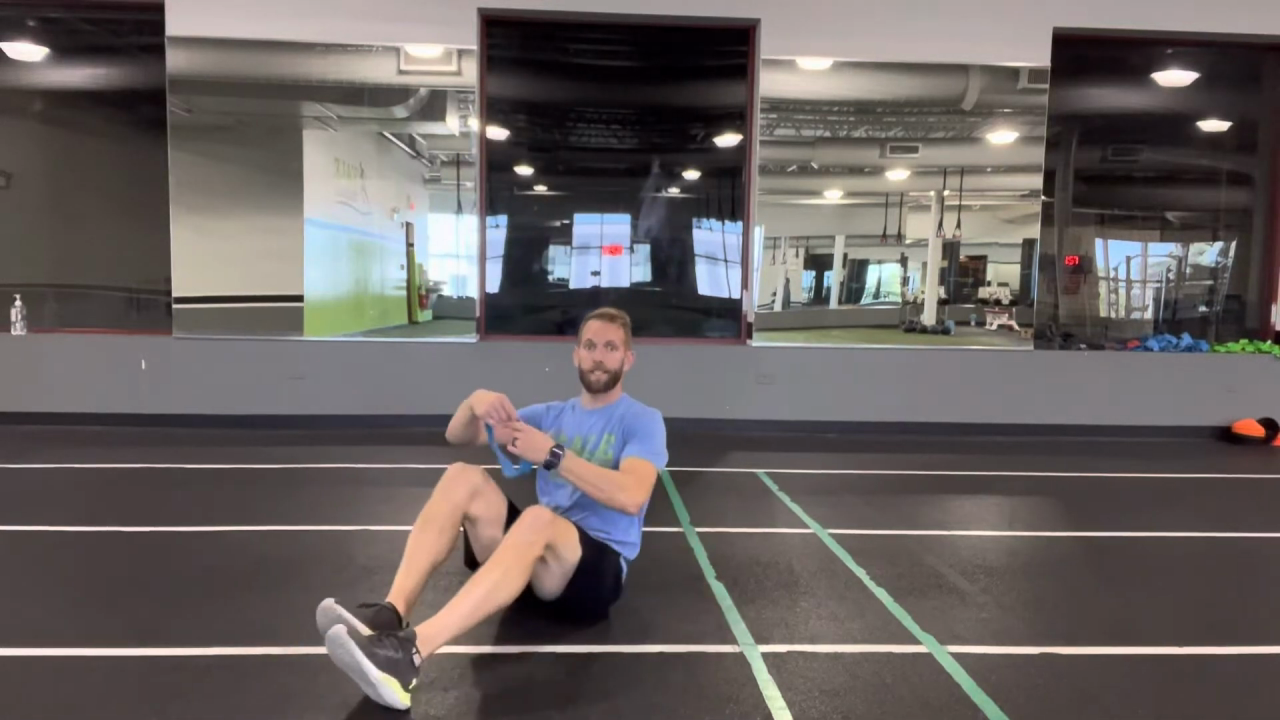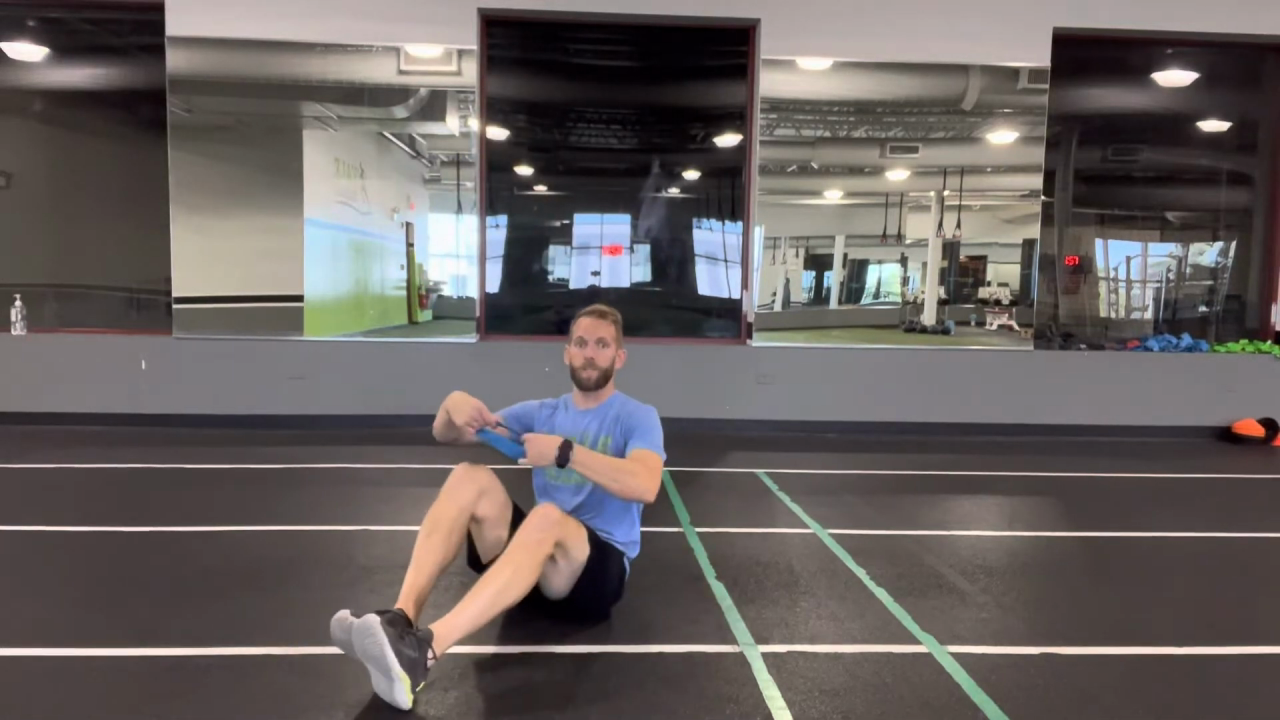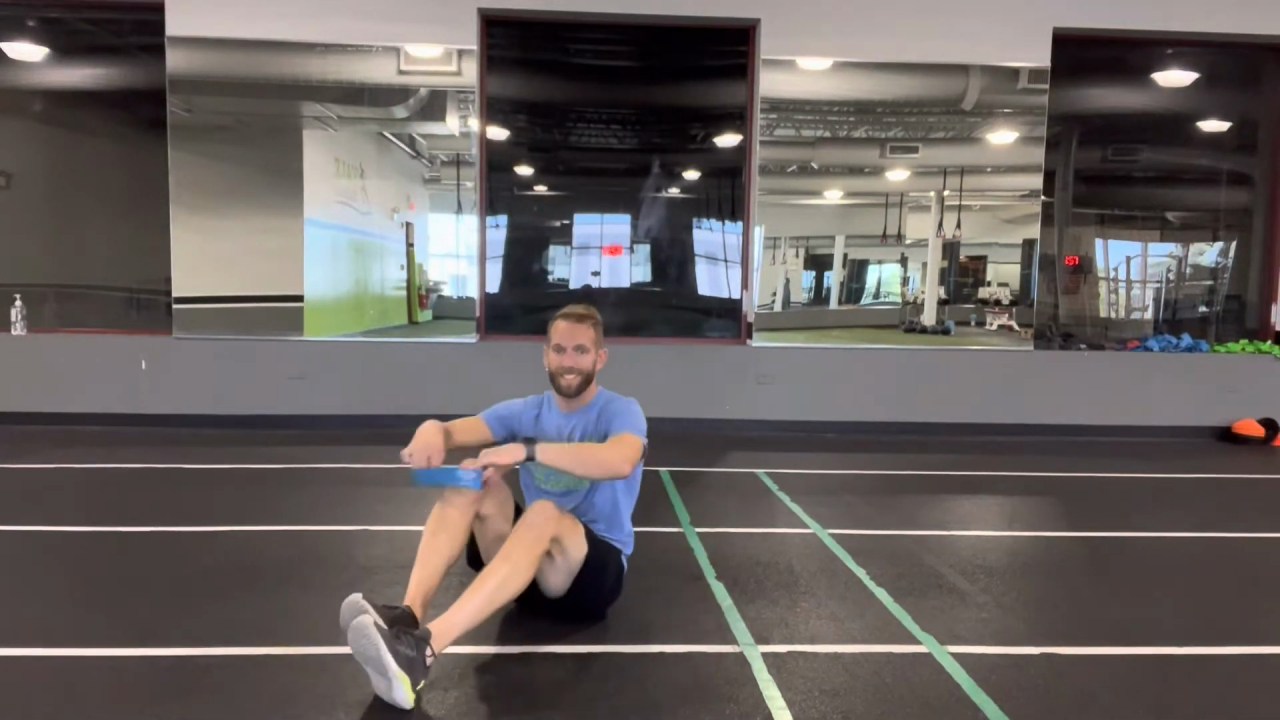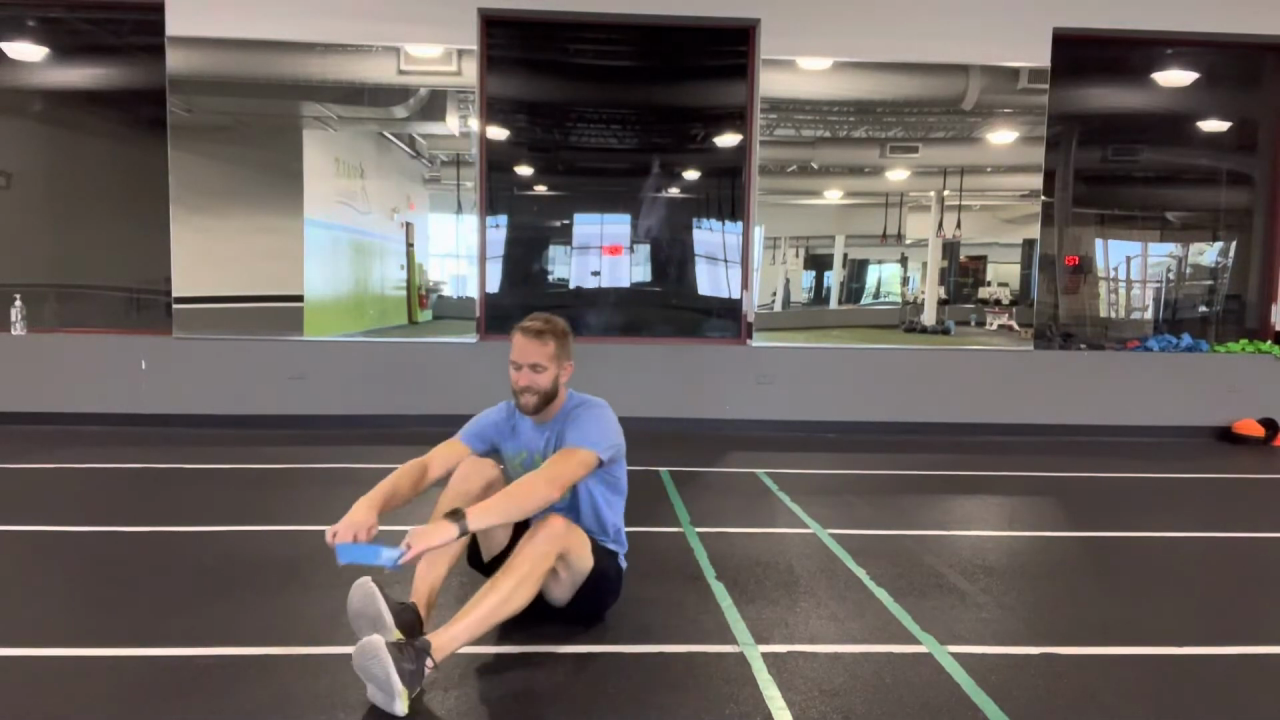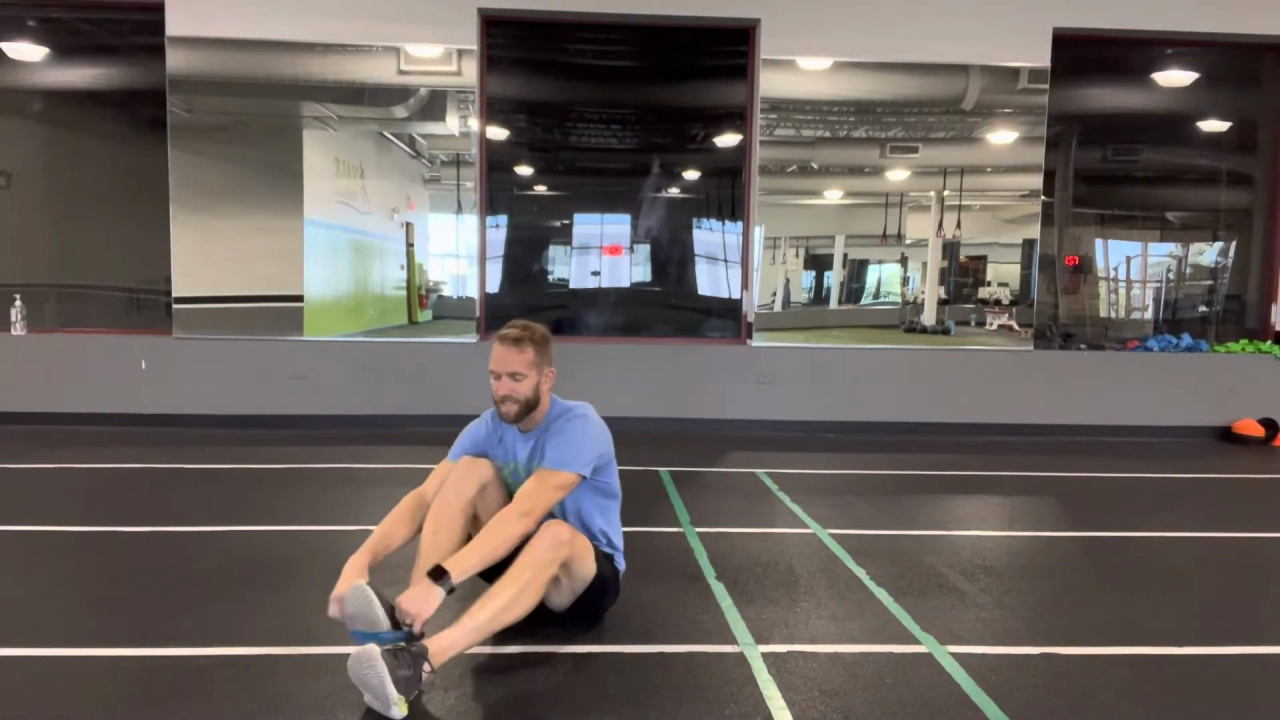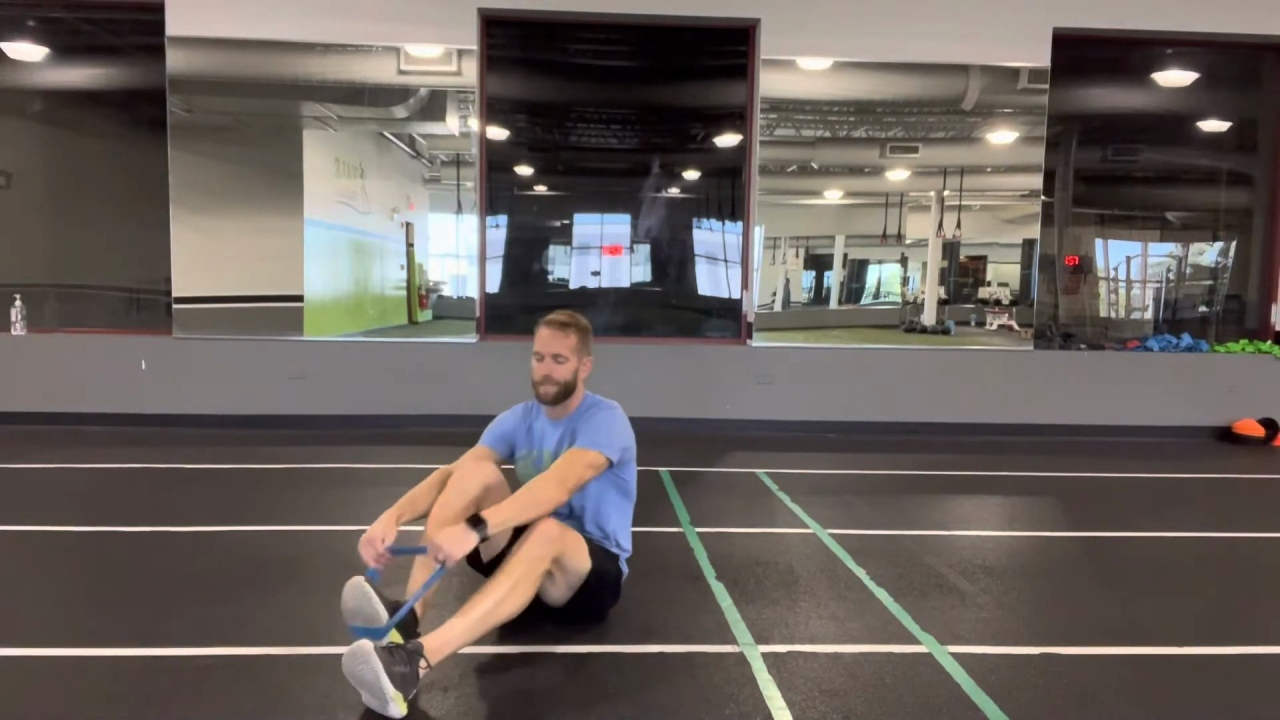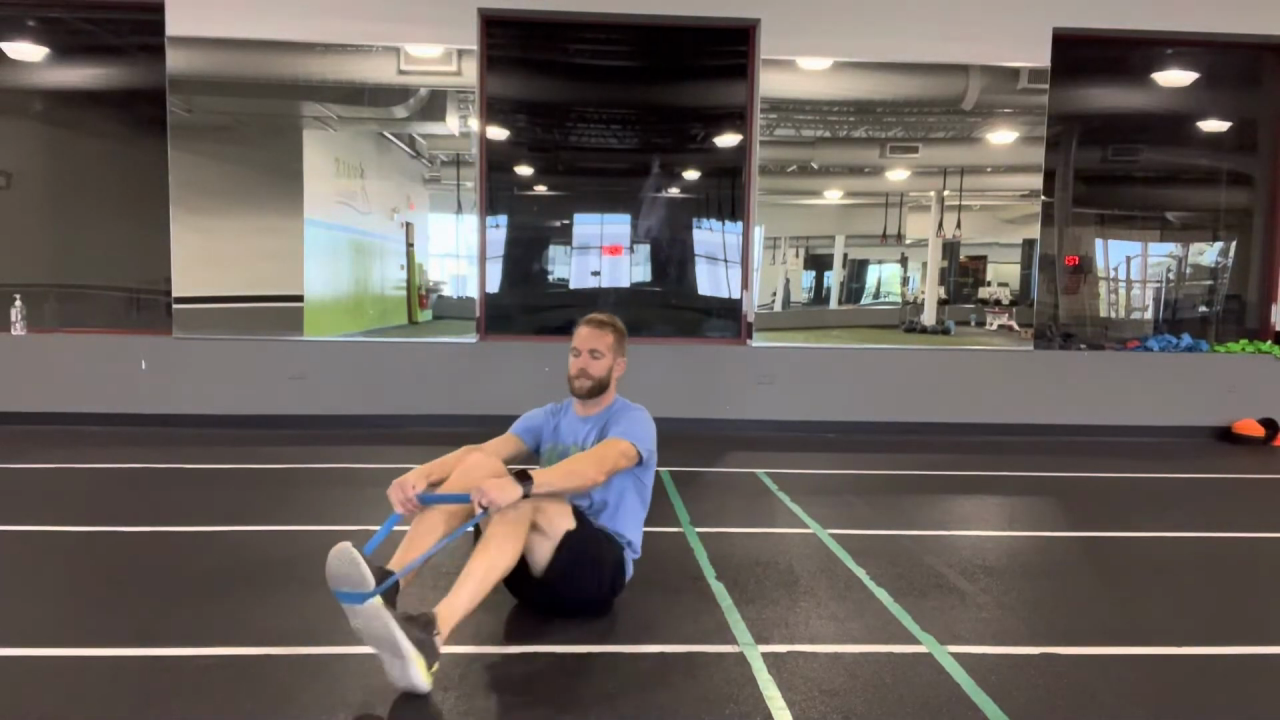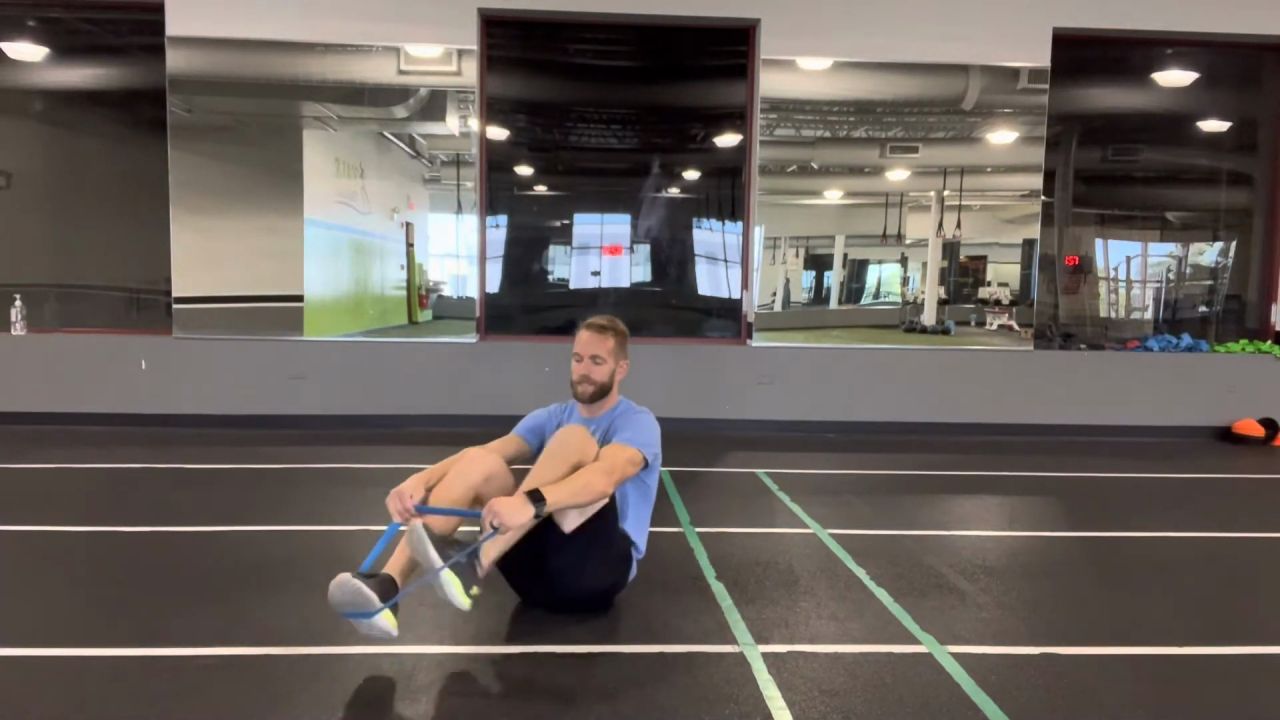
dt=0.3s
person 1, frame 1
left shoulder: (643, 421)
right shoulder: (551, 415)
left elbow: (631, 497)
right elbow: (458, 436)
left wrist: (553, 455)
right wrist: (476, 402)
left hip: (597, 568)
right hip: (530, 556)
left knee: (538, 519)
right knee: (464, 477)
left ankle: (410, 651)
right ankle: (390, 614)
person 1, frame 2
left shoulder: (637, 417)
right shoulder: (541, 413)
left elbow: (646, 486)
right elbow: (446, 435)
left wrist: (565, 453)
right wrist: (454, 403)
left hip: (598, 568)
right hip: (534, 560)
left knee: (547, 516)
right knee: (470, 478)
left ankle: (424, 649)
right ankle: (402, 618)
person 1, frame 3
left shoulder: (620, 411)
right shoulder: (525, 411)
left elbow: (619, 462)
right elbow: (452, 434)
left wrist: (529, 449)
right wrist: (431, 432)
left hip: (594, 569)
right hip: (528, 561)
left knee: (543, 513)
left ankle: (423, 648)
right ankle: (408, 615)
person 1, frame 4
left shoulder: (593, 418)
right shoulder: (502, 418)
left elbow: (550, 485)
right elbow: (429, 466)
left wrist: (456, 524)
right wrist: (371, 501)
left hip: (589, 571)
right hip: (526, 555)
left knee: (554, 528)
right knee: (476, 468)
left ankle: (423, 656)
right ankle: (414, 614)
person 1, frame 5
left shoulder: (579, 428)
right shoulder: (488, 427)
left elbow: (524, 514)
right elbow: (425, 499)
left wrist: (440, 581)
right wrist: (360, 560)
left hip: (588, 573)
right hip: (523, 561)
left knee: (556, 534)
right knee: (471, 469)
left ankle: (419, 662)
right ankle: (408, 622)
person 1, frame 6
left shoulder: (605, 419)
right shoulder: (519, 419)
left elbow: (557, 488)
right elbow: (453, 473)
left wrist: (473, 530)
right wrist: (392, 517)
left hip: (595, 570)
right hip: (529, 559)
left knee: (547, 533)
right knee: (475, 472)
left ankle: (414, 661)
right ankle: (405, 616)
person 1, frame 7
left shoulder: (633, 420)
right shoulder: (548, 418)
left elbow: (595, 470)
right elbow: (484, 450)
left wrist: (520, 484)
right wrist: (423, 473)
left hip: (600, 564)
right hip: (535, 560)
left knee: (524, 504)
right knee: (480, 464)
left ankle: (429, 635)
right ankle: (387, 586)
person 1, frame 8
left shoulder: (638, 424)
right shoulder: (550, 418)
left elbow: (603, 477)
right elbow: (494, 452)
left wrist: (531, 503)
right wrist: (422, 480)
left hip: (597, 567)
right hip: (538, 557)
left knee: (574, 438)
right knee: (479, 462)
left ankle: (473, 565)
right ankle: (390, 584)
